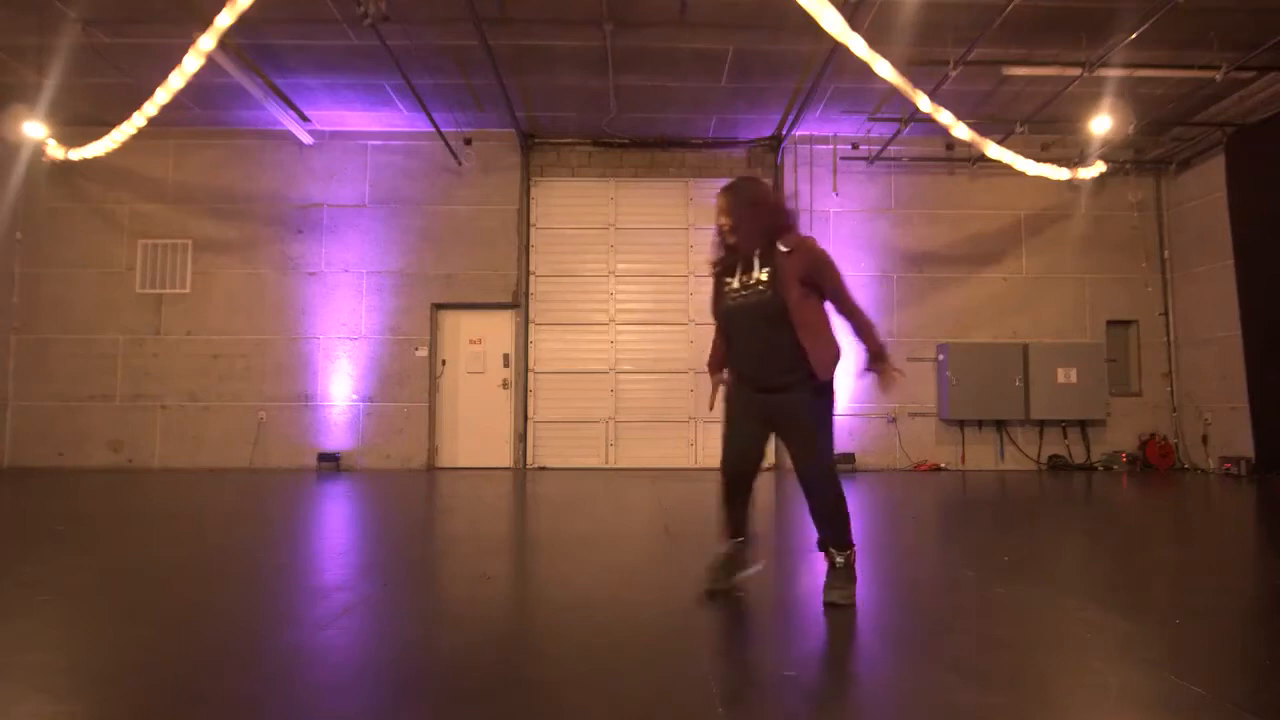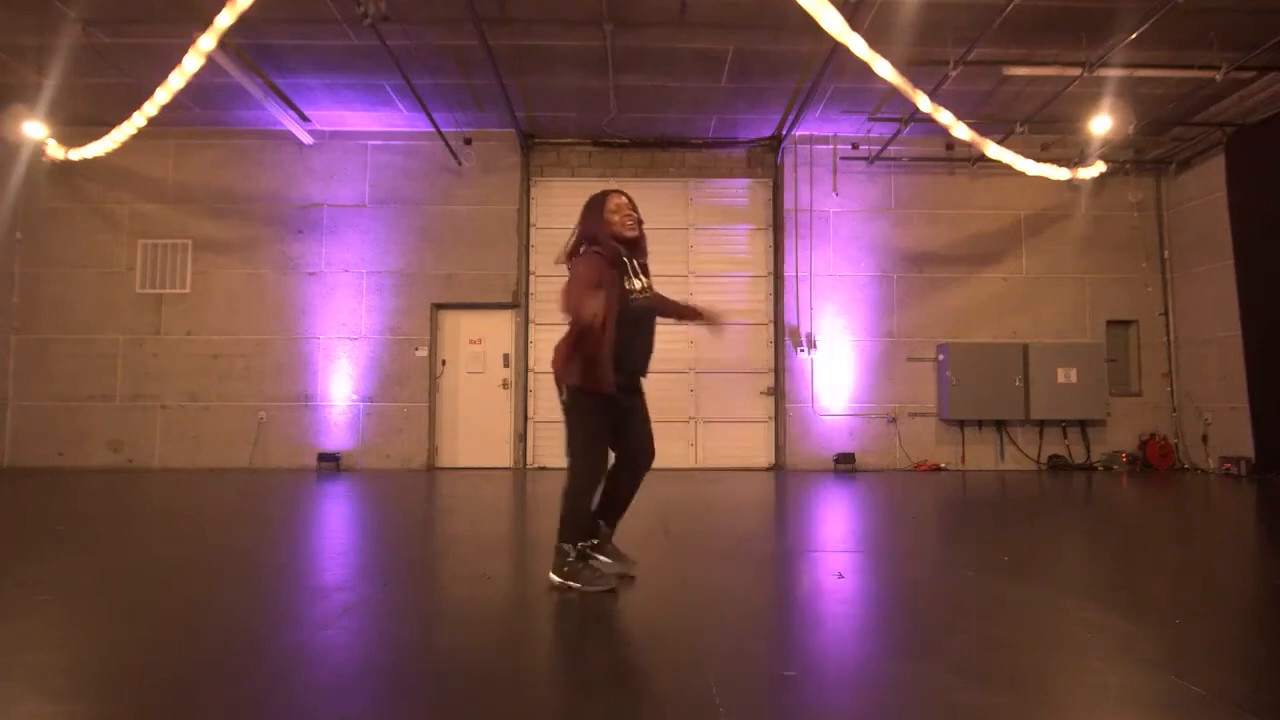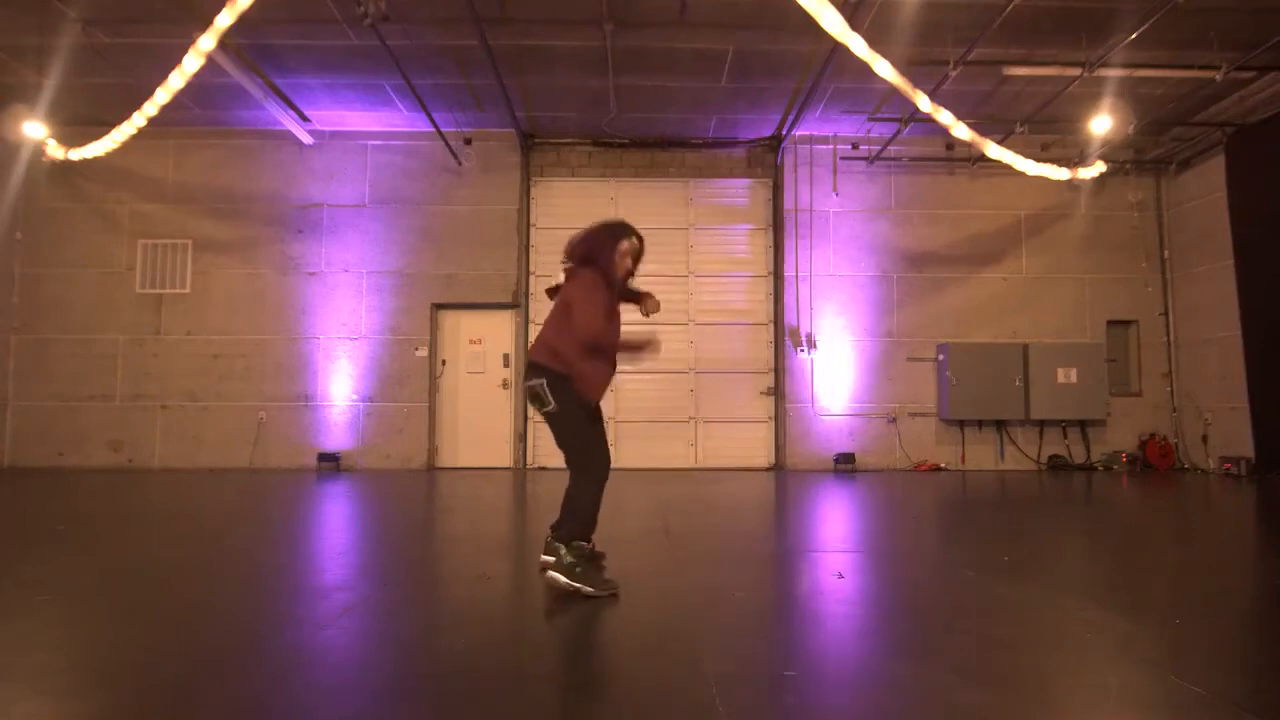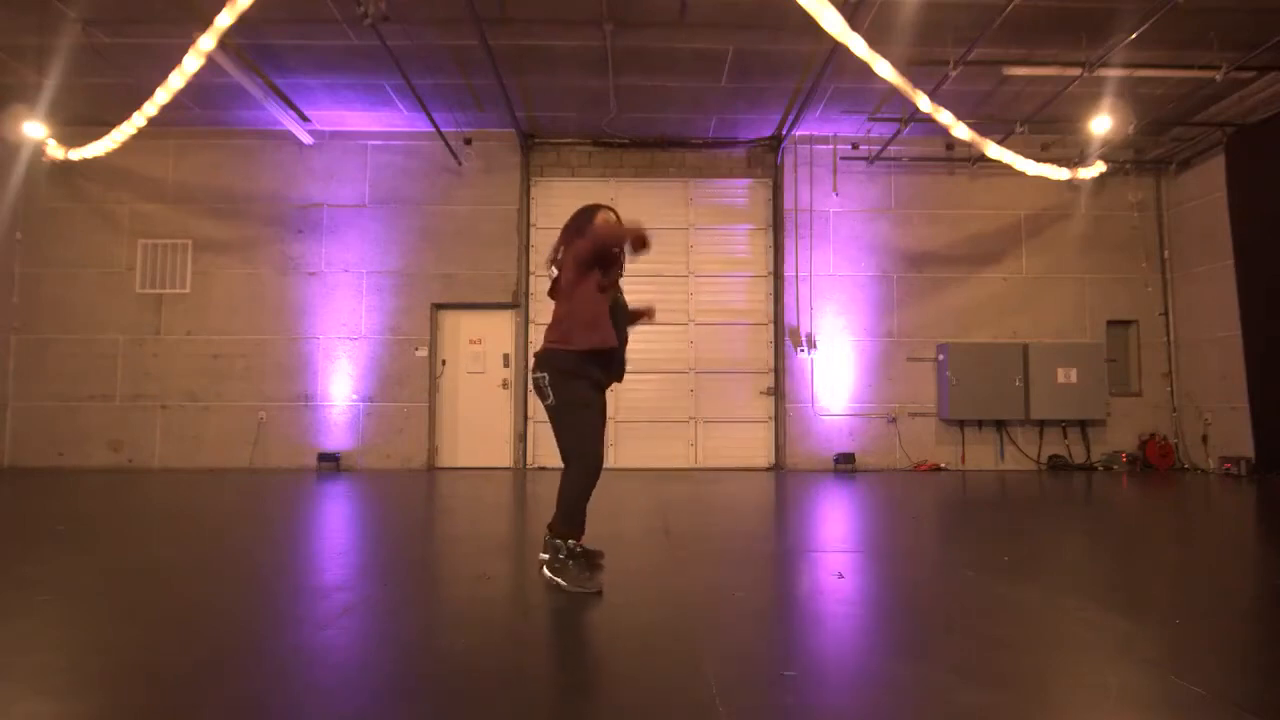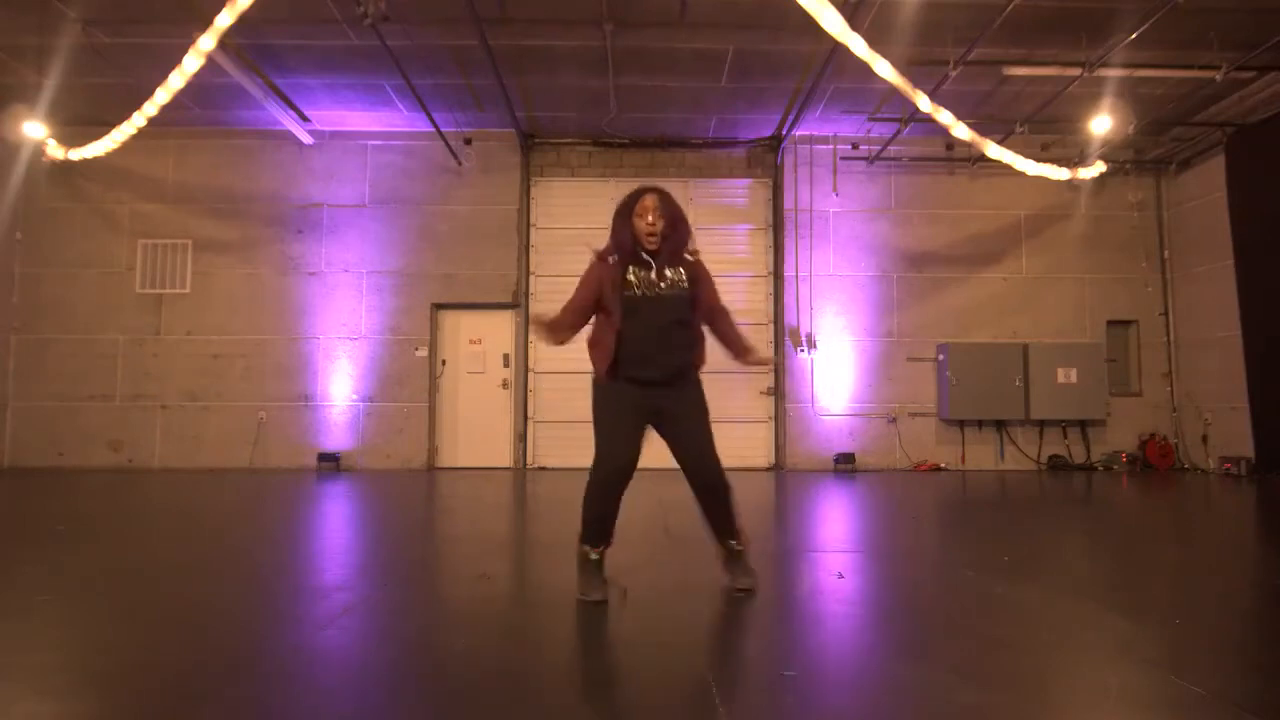
dt=1s
person 1, frame 1
left shoulder: (799, 252)
right shoulder: (726, 265)
left elbow: (845, 302)
left wrist: (876, 354)
right wrist: (717, 367)
left hip: (801, 385)
right hip: (747, 390)
left knee: (816, 474)
right knee: (735, 469)
left ankle: (840, 563)
right ankle: (736, 551)
person 1, frame 2
left shoulder: (635, 264)
right shoulder: (594, 261)
left elbow: (653, 303)
right elbow: (575, 297)
left wrist: (695, 313)
right wrist: (588, 306)
left hip: (624, 379)
right hip: (587, 378)
left knee: (639, 457)
right knee: (587, 466)
left ankle: (597, 537)
right ankle: (569, 560)
person 1, frame 3
left shoulder: (599, 287)
right shoulder: (588, 282)
left elbow: (611, 313)
right elbow: (592, 335)
left wrist: (643, 297)
right wrist: (636, 345)
left hip: (573, 383)
right hip: (555, 381)
left knee: (593, 465)
right knee: (592, 465)
left ankle: (559, 543)
right ankle: (571, 558)
person 1, frame 4
left shoulder: (601, 276)
right shoulder: (581, 262)
right elbow: (603, 237)
left wrist: (636, 315)
right wrist: (636, 236)
left hip: (586, 376)
right hip: (564, 373)
left knee: (583, 462)
right knee: (586, 460)
left ankle: (559, 542)
right ankle: (561, 555)
person 1, frame 5
left shoulder: (689, 266)
right shoulder: (607, 267)
left elbow: (715, 313)
right elbow: (577, 309)
left wrist: (743, 351)
right wrist: (554, 328)
left hip: (679, 386)
right hip: (622, 385)
left knee: (705, 468)
right knee: (612, 468)
left ankle: (732, 549)
right ankle: (592, 559)
